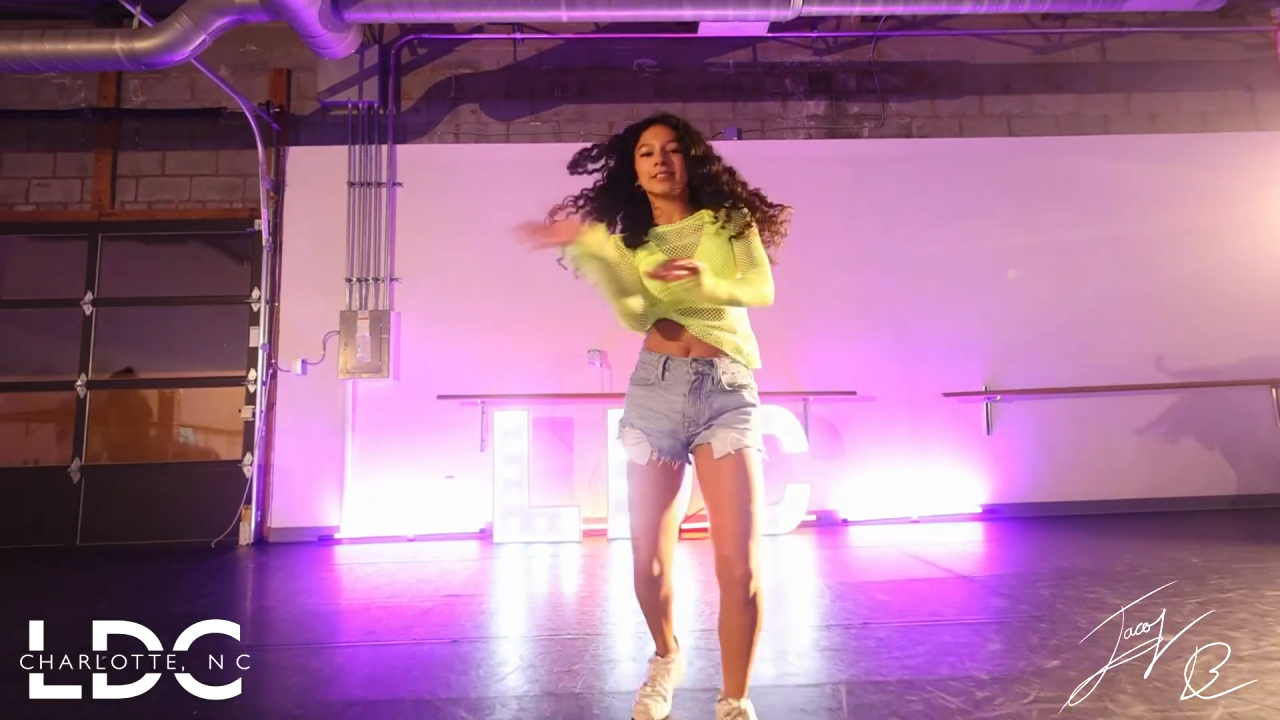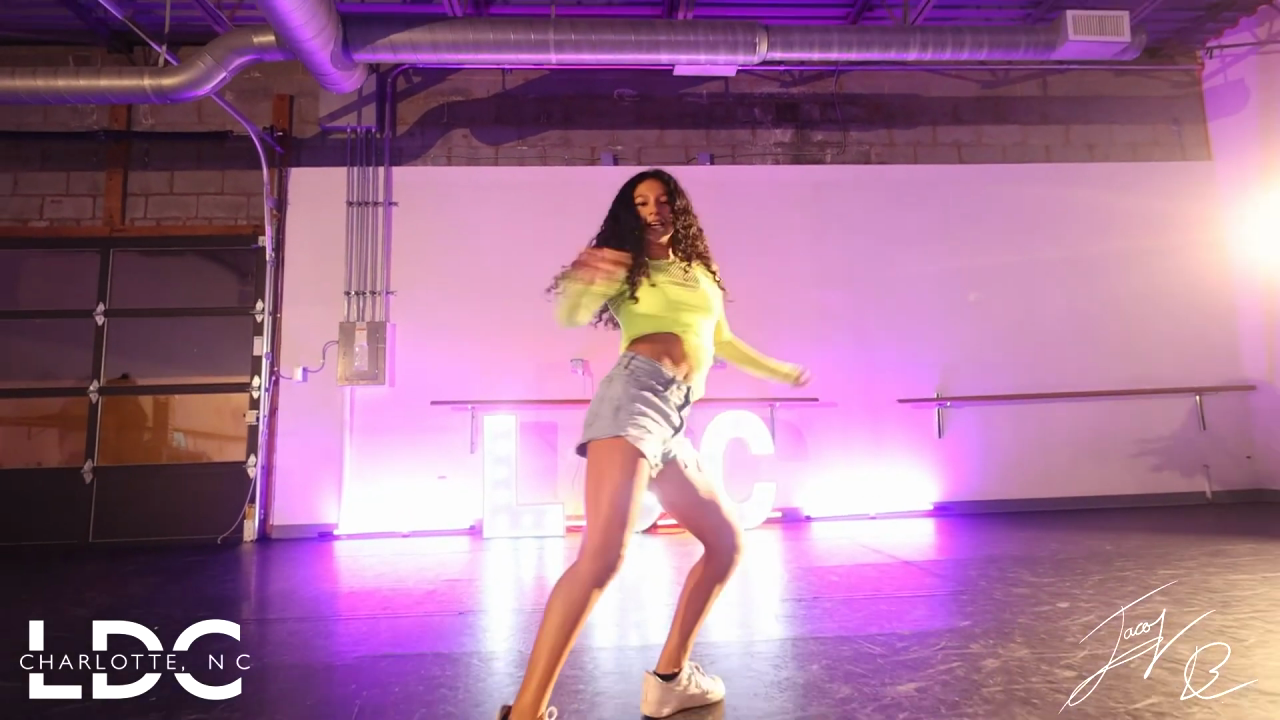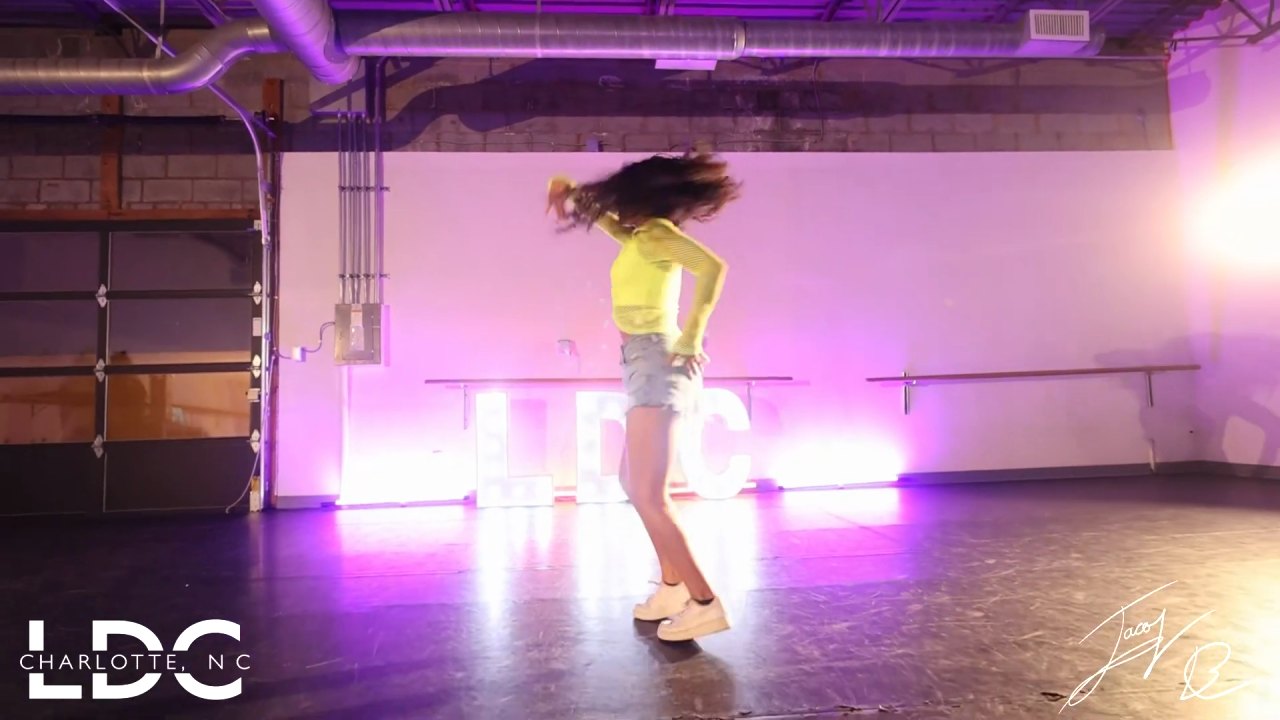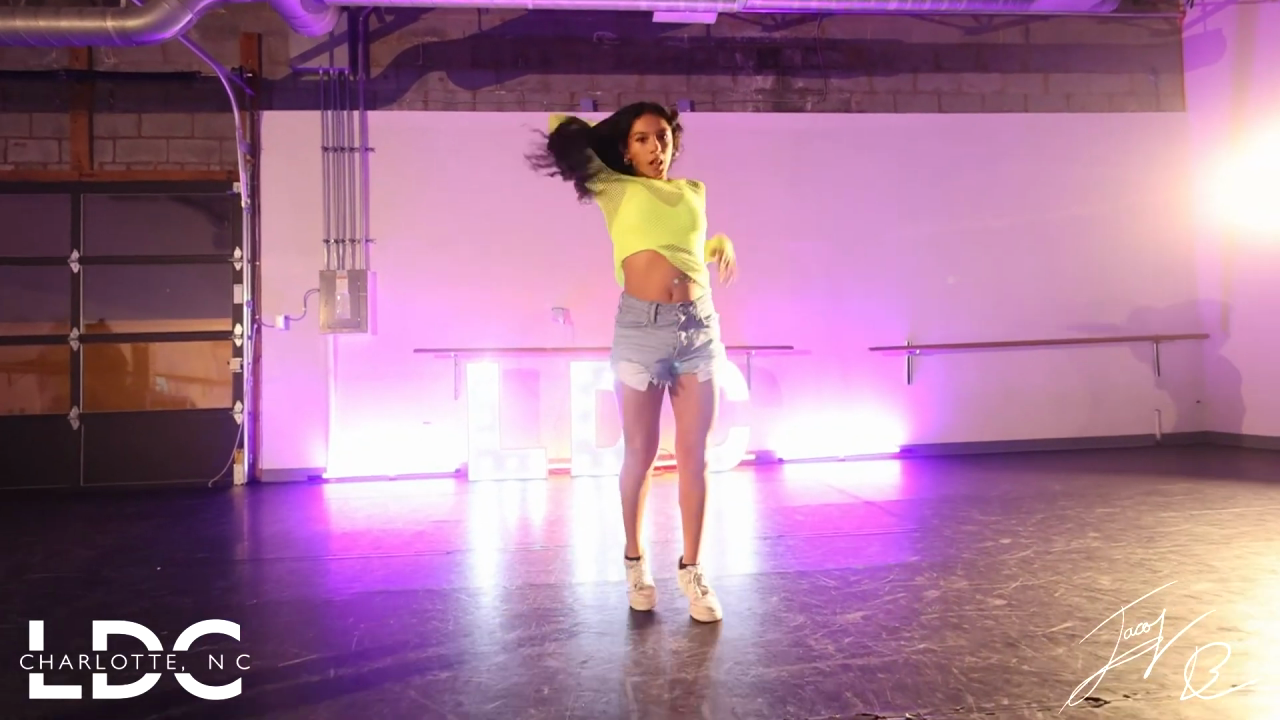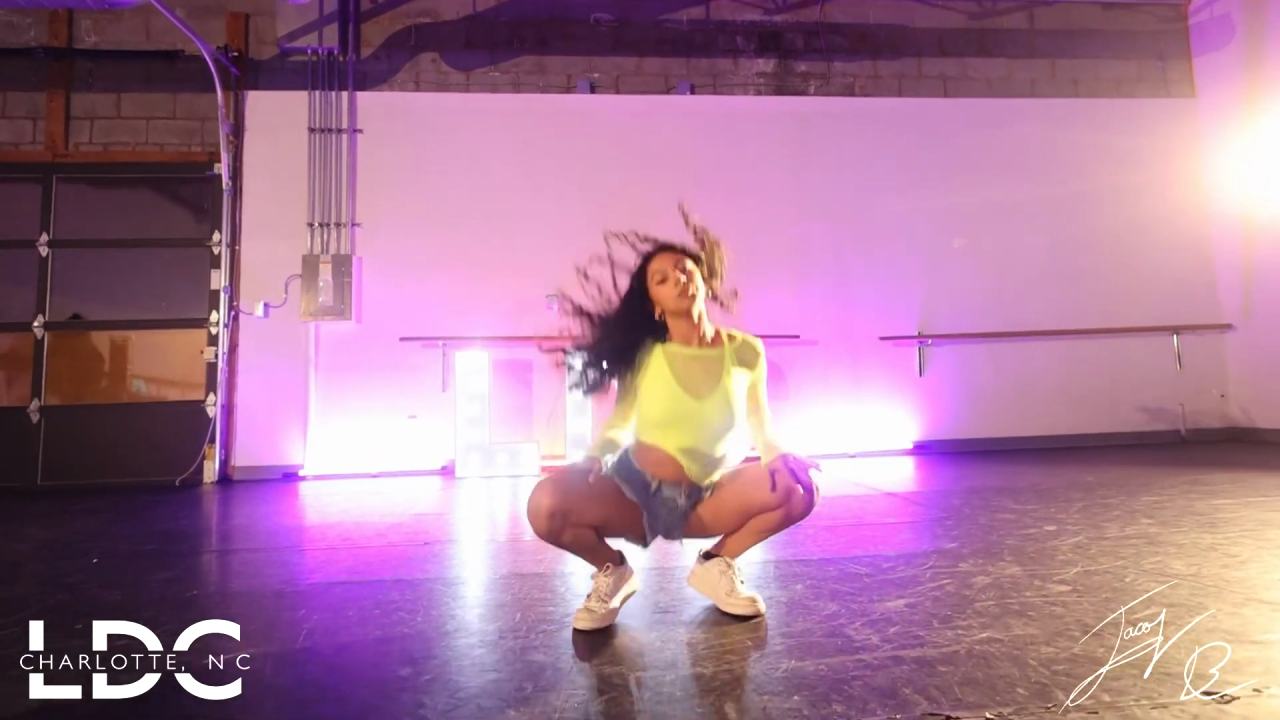
dt=0.4s
person 1, frame 1
left shoulder: (732, 213)
right shoulder: (627, 231)
left elbow: (760, 289)
right elbow: (629, 303)
left wrist: (700, 280)
right wrist: (586, 242)
left hip: (728, 395)
right hip: (655, 395)
left knee: (737, 567)
right knee: (649, 563)
right ankle: (666, 658)
person 1, frame 2
left shoulder: (701, 272)
right shoulder: (625, 266)
left elbow: (722, 341)
right elbow: (571, 315)
left wrist: (776, 369)
right wrist: (588, 275)
left hip: (667, 425)
right hip: (634, 398)
left knee: (726, 543)
right knee: (602, 556)
person 1, frame 3
left shoulder: (656, 234)
right shoulder: (634, 233)
left elbow: (715, 269)
left wrist: (690, 340)
left hip: (652, 365)
right hip: (639, 371)
left knee: (644, 491)
right knee: (642, 489)
person 1, frame 4
left shoulder: (693, 192)
right shoulder: (612, 188)
right elbow: (561, 130)
left wrist: (723, 250)
right wrist: (573, 127)
left hip: (698, 330)
right hip: (639, 330)
left knee: (693, 459)
right knee: (638, 460)
left ankle: (690, 570)
right ankle: (634, 561)
person 1, frame 5
left shoulder: (746, 351)
right shoulder: (642, 353)
left elbow: (760, 421)
right elbow: (616, 424)
left wrist: (775, 453)
right wrist: (597, 460)
left hip: (702, 494)
right hip: (636, 490)
left knee: (797, 490)
right knee: (546, 507)
left ankle: (716, 565)
right ankle: (613, 571)
